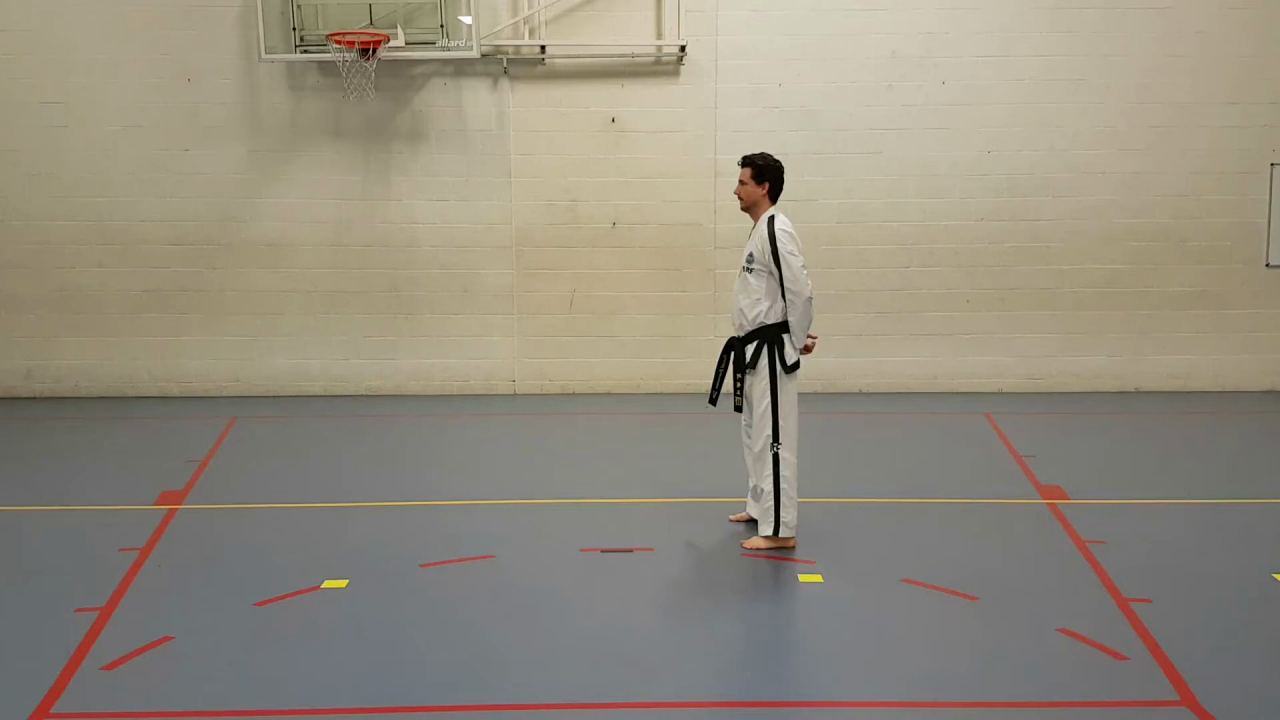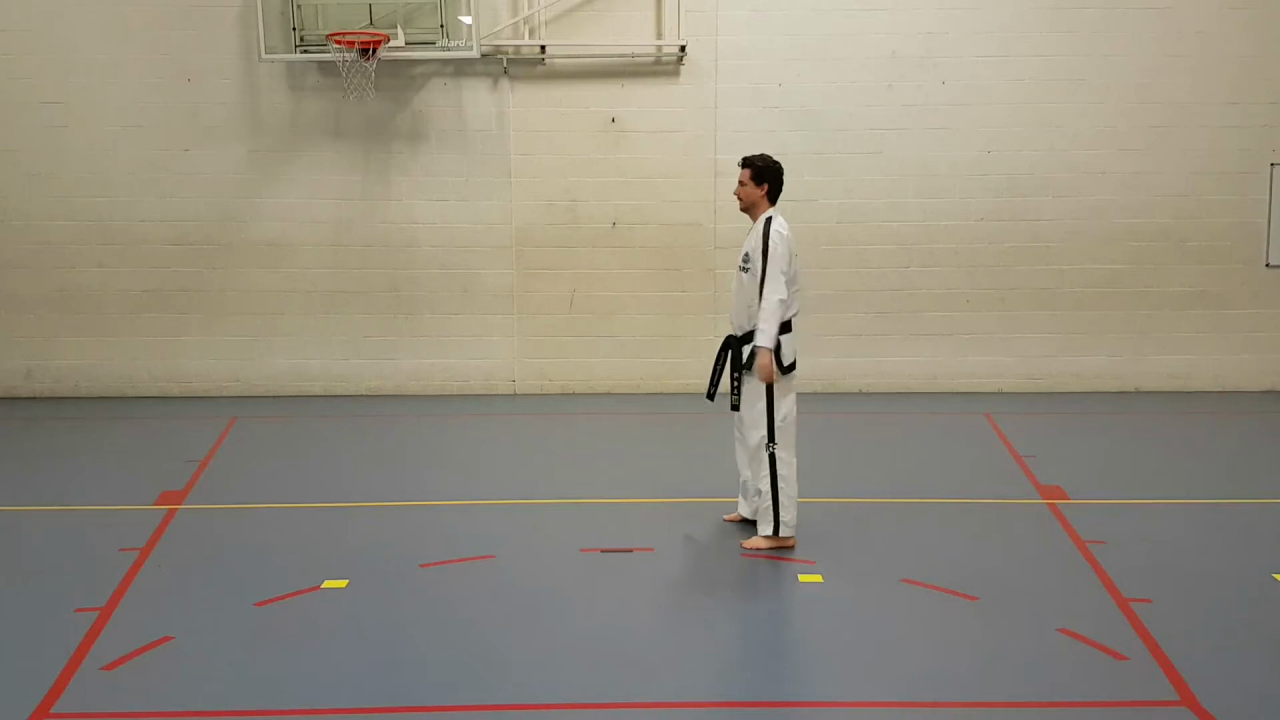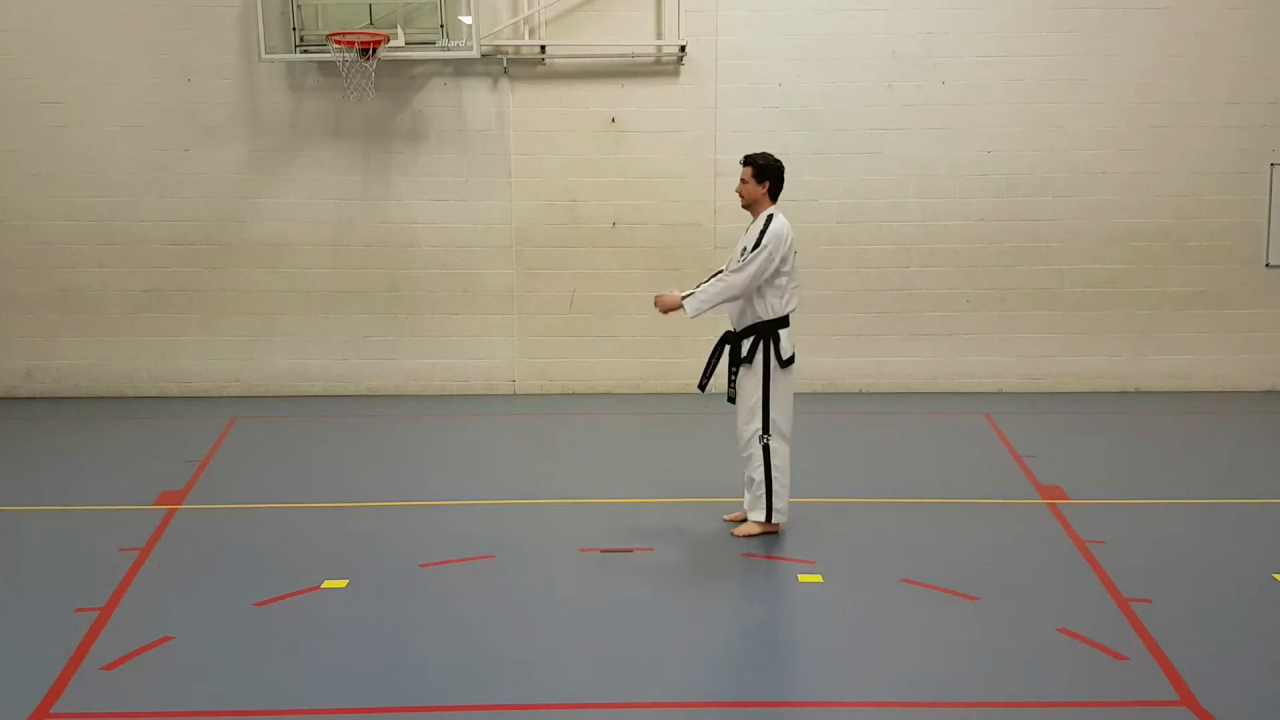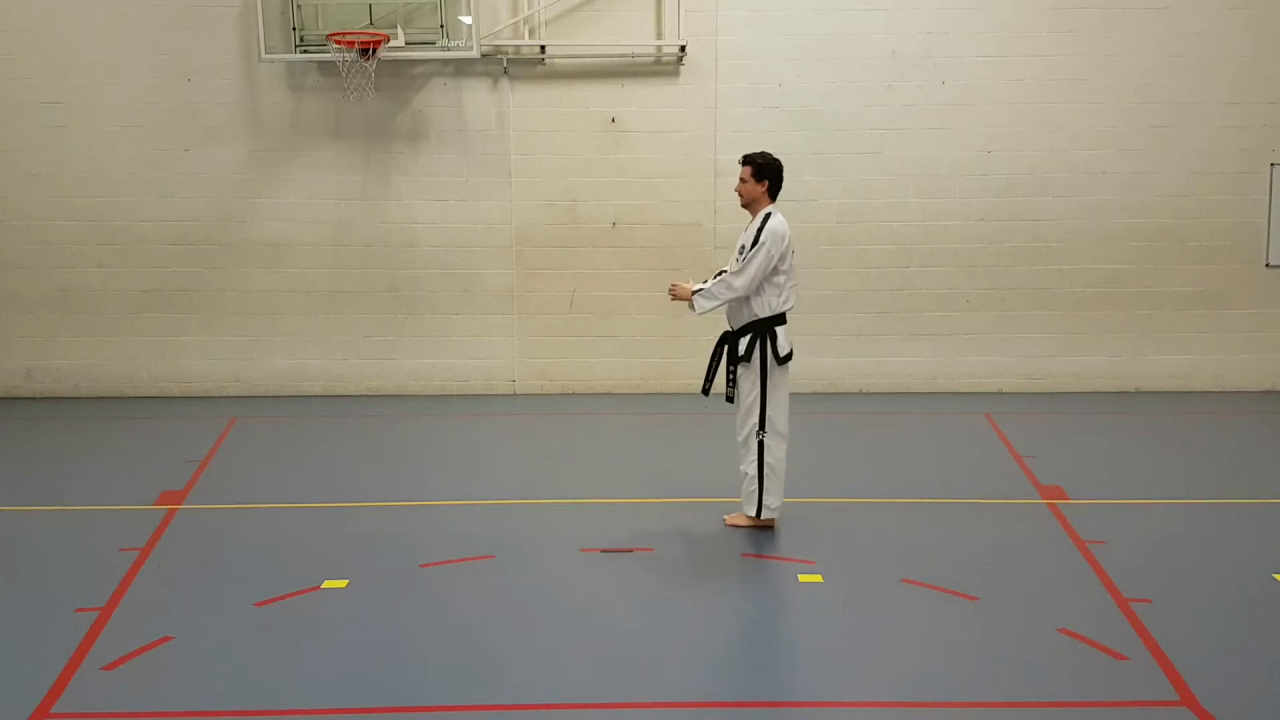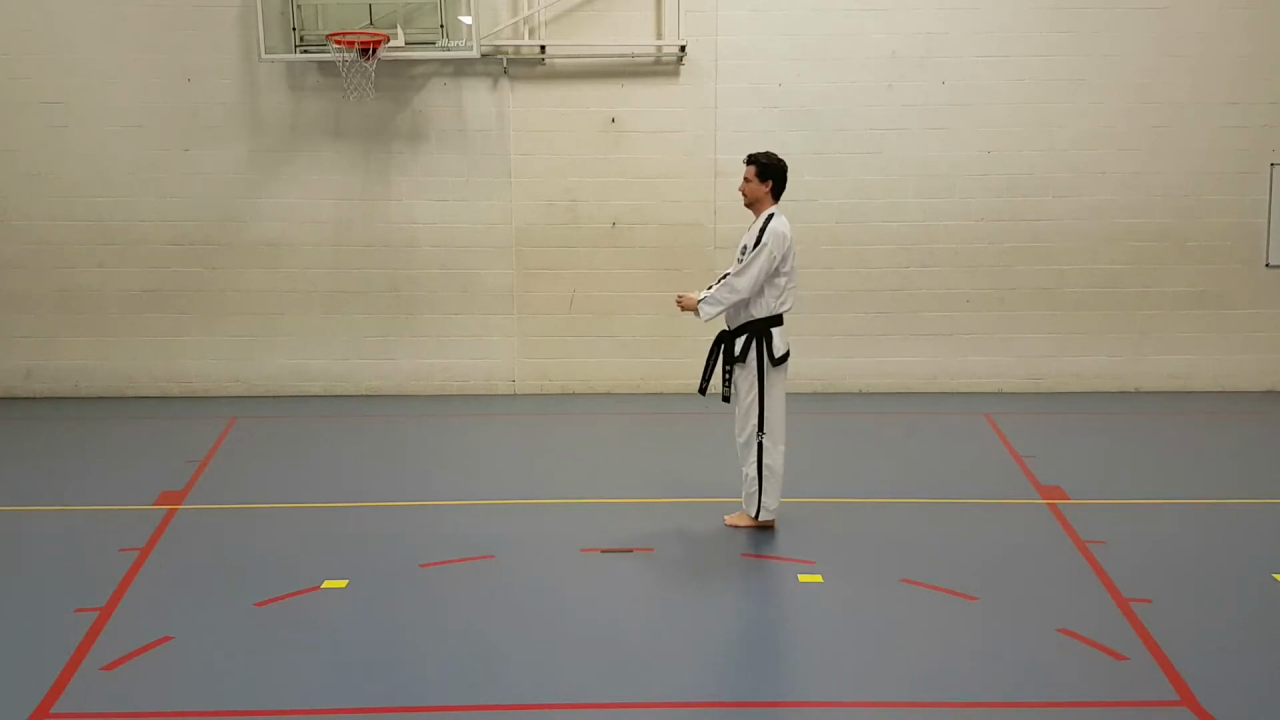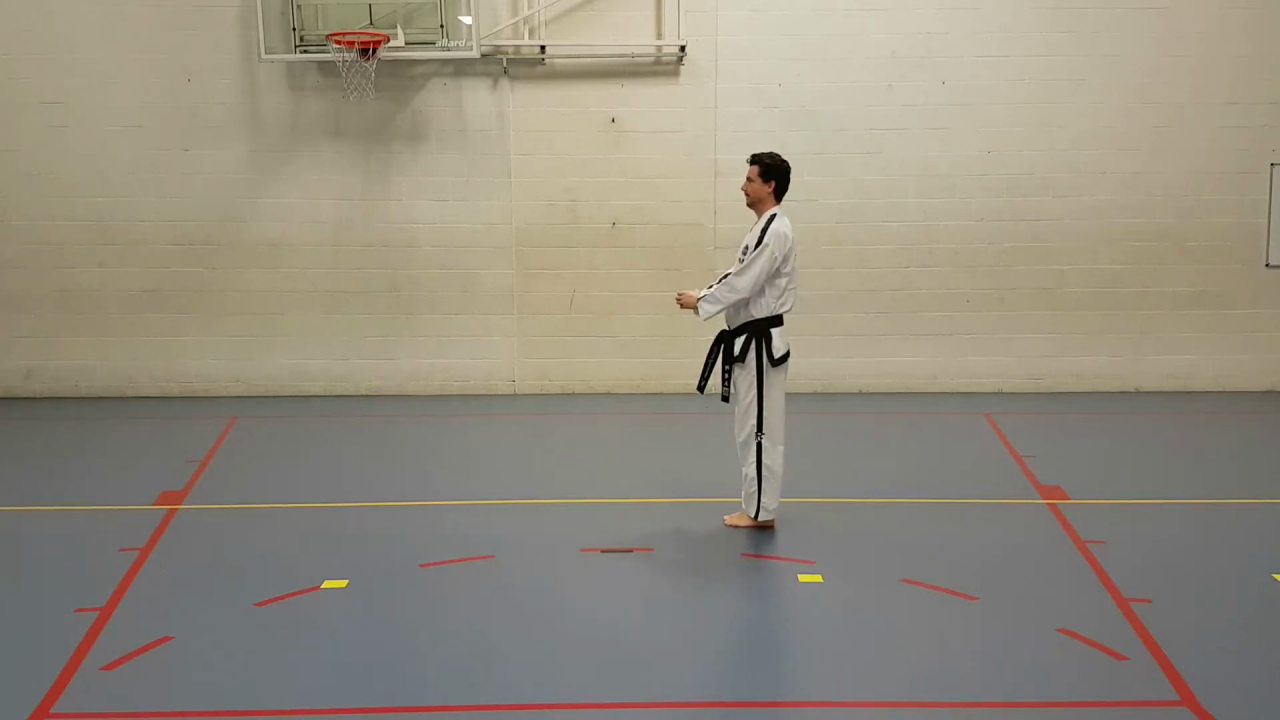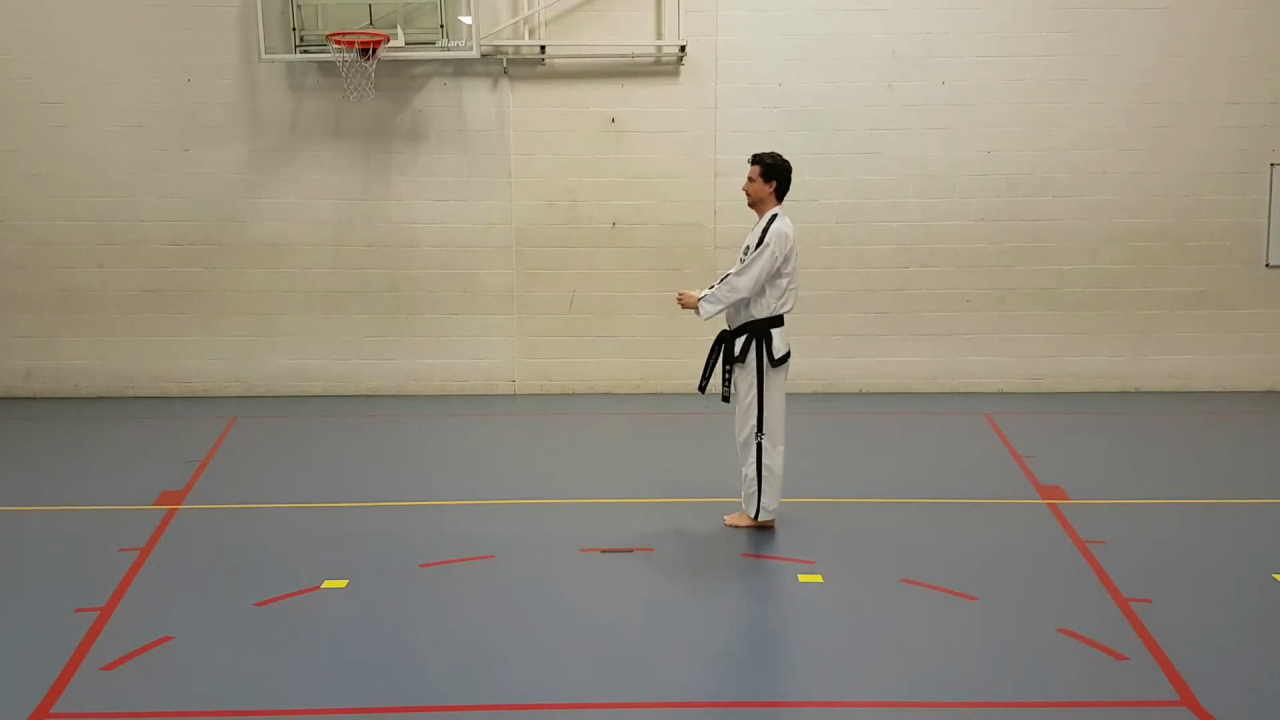
dt=0.4s
person 1, frame 1
left shoulder: (775, 231)
right shoulder: (762, 229)
left elbow: (799, 292)
left wrist: (799, 341)
right wrist: (797, 339)
left hip: (769, 351)
right hip: (757, 348)
left knee: (773, 439)
right knee: (756, 434)
left ankle: (779, 529)
right ankle: (761, 506)
person 1, frame 2
left shoulder: (772, 231)
right shoulder: (761, 229)
left elbow: (774, 295)
left wrist: (765, 350)
left hip: (766, 350)
right hip: (753, 348)
left knee: (770, 437)
right knee: (748, 433)
left ankle: (779, 529)
right ankle: (753, 505)
person 1, frame 3
left shoulder: (774, 230)
right shoulder: (759, 227)
left elbow: (738, 282)
right elbow: (730, 273)
left wrist: (684, 302)
right wrist: (685, 296)
left hip: (766, 344)
right hip: (753, 341)
left knee: (763, 430)
right knee: (752, 428)
left ankle: (767, 514)
right ankle: (756, 506)
person 1, frame 4
left shoulder: (771, 229)
right shoulder: (759, 226)
left elbow: (741, 283)
right elbow: (732, 274)
left wrist: (694, 296)
right wrist: (695, 290)
left hip: (762, 341)
right hip: (752, 339)
left knee: (760, 427)
right knee: (753, 426)
left ankle: (760, 510)
right ankle: (756, 506)
person 1, frame 5
left shoulder: (773, 230)
right shoulder: (762, 226)
left elbow: (744, 285)
right elbow: (735, 277)
left wrist: (700, 304)
right wrist: (700, 298)
left hip: (760, 342)
right hip: (751, 339)
left knee: (760, 428)
right knee: (752, 427)
left ankle: (762, 511)
right ankle: (756, 506)
person 1, frame 6
left shoulder: (775, 231)
right shoulder: (764, 227)
left elbow: (744, 285)
right elbow: (736, 276)
left wrist: (700, 303)
right wrist: (700, 296)
left hip: (760, 342)
right hip: (751, 339)
left knee: (760, 428)
right knee: (752, 427)
left ankle: (761, 511)
right ankle: (756, 506)
person 1, frame 7
left shoulder: (776, 231)
right shoulder: (766, 227)
left elbow: (745, 284)
right elbow: (738, 277)
left wrist: (700, 303)
right wrist: (702, 296)
left hip: (760, 343)
right hip: (753, 340)
left knee: (760, 429)
right knee: (753, 428)
left ankle: (761, 511)
right ankle: (756, 506)
